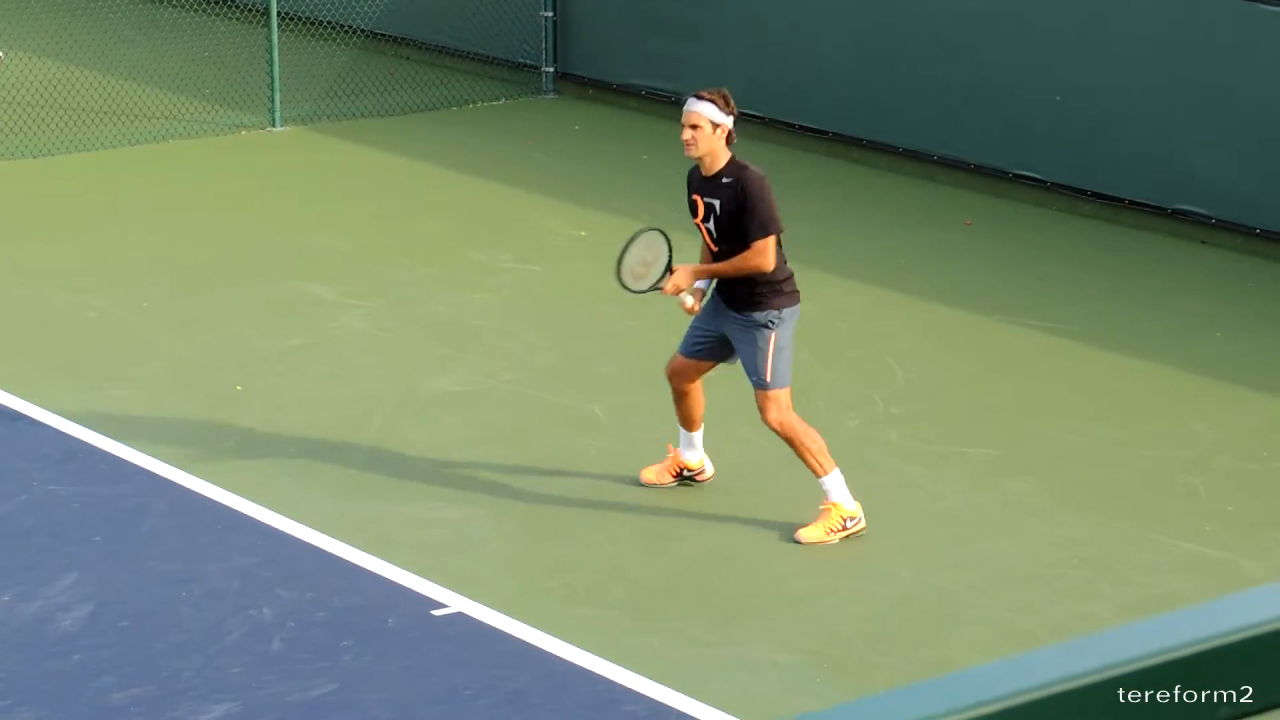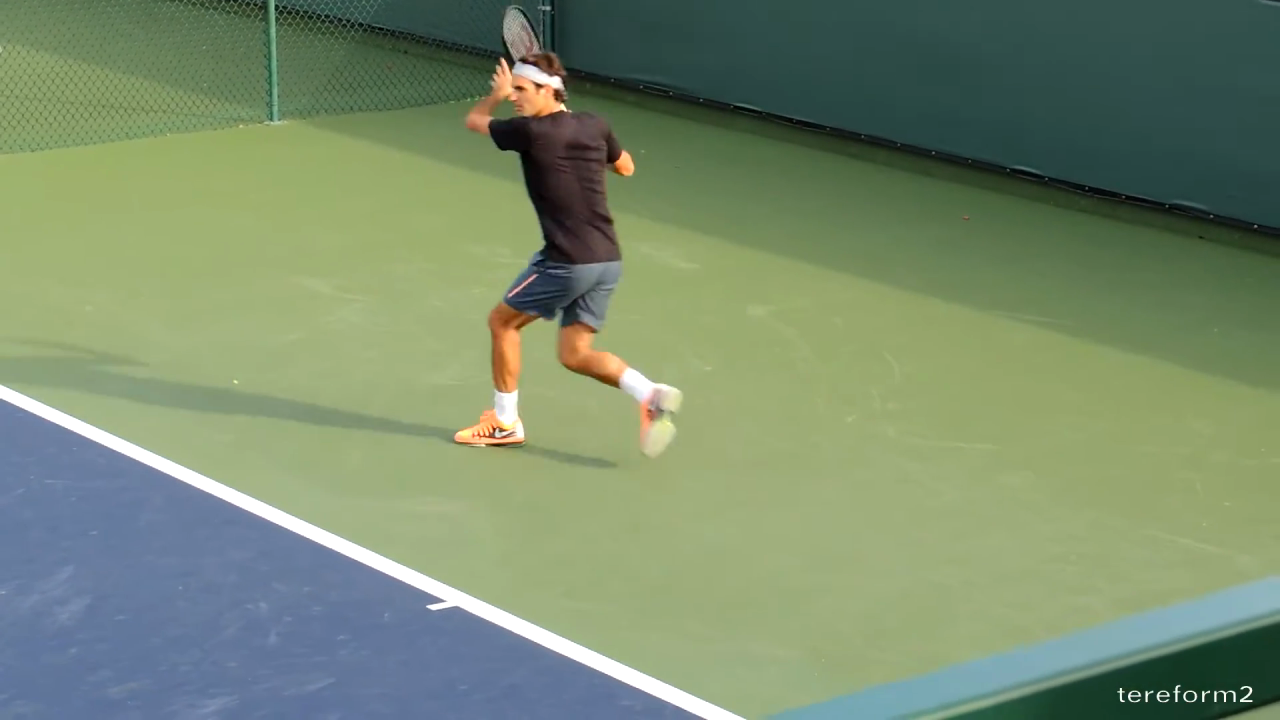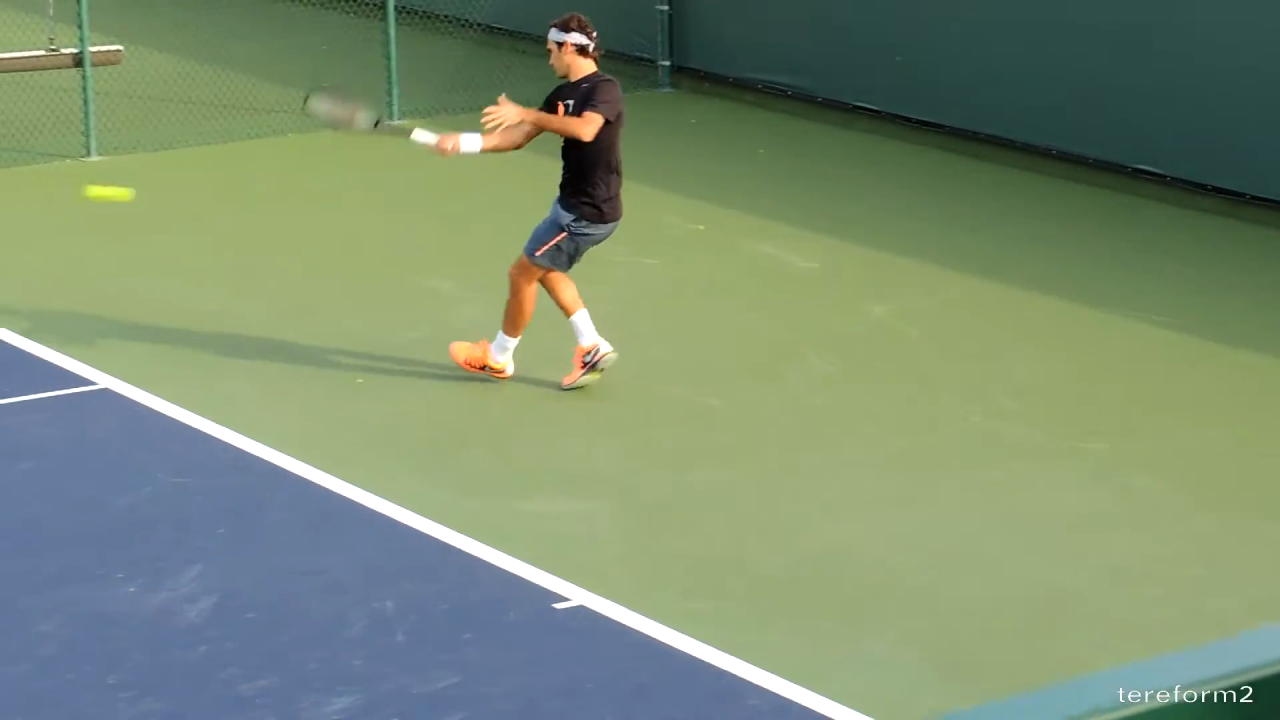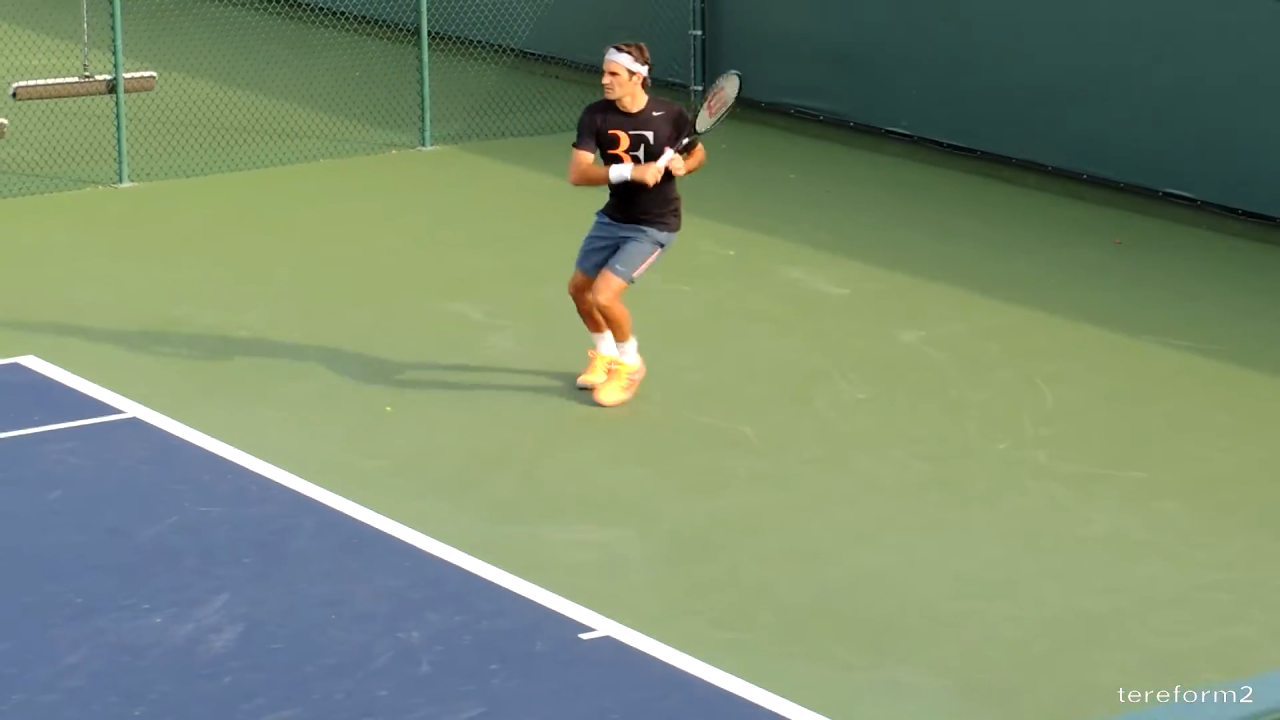
dt=0.5s
person 1, frame 1
left shoulder: (750, 182)
right shoulder: (699, 179)
left elbow: (765, 258)
left wrist: (695, 274)
right wrist: (700, 287)
left hip: (766, 309)
right hip: (729, 304)
left knee: (777, 415)
right knee: (680, 373)
left ankle: (845, 508)
right ankle: (690, 460)
person 1, frame 2
left shoulder: (529, 131)
right shoulder: (595, 125)
left elbow: (474, 120)
right elbow: (626, 167)
left wrist: (494, 92)
left hip: (567, 261)
right hip: (607, 258)
left knee: (501, 322)
right knee: (575, 354)
left ankle: (504, 422)
right ankle: (652, 397)
person 1, frame 3
left shoulder: (606, 88)
right shoulder: (563, 92)
left elbow: (584, 131)
right elbow: (519, 137)
left wrist: (528, 114)
right wrist: (468, 142)
left hip: (589, 214)
right hip: (572, 203)
left knee: (525, 274)
right knee: (548, 272)
left ankle: (497, 357)
right ankle: (592, 349)
person 1, frame 4
left shoulder: (672, 115)
right shoulder: (595, 116)
left elbow: (698, 155)
right elbow: (578, 173)
left wrist: (681, 166)
right wrist: (628, 172)
left hip: (654, 227)
right hip: (613, 218)
left knee: (603, 296)
right knee: (579, 288)
left ankle: (628, 365)
right ankle: (606, 356)
